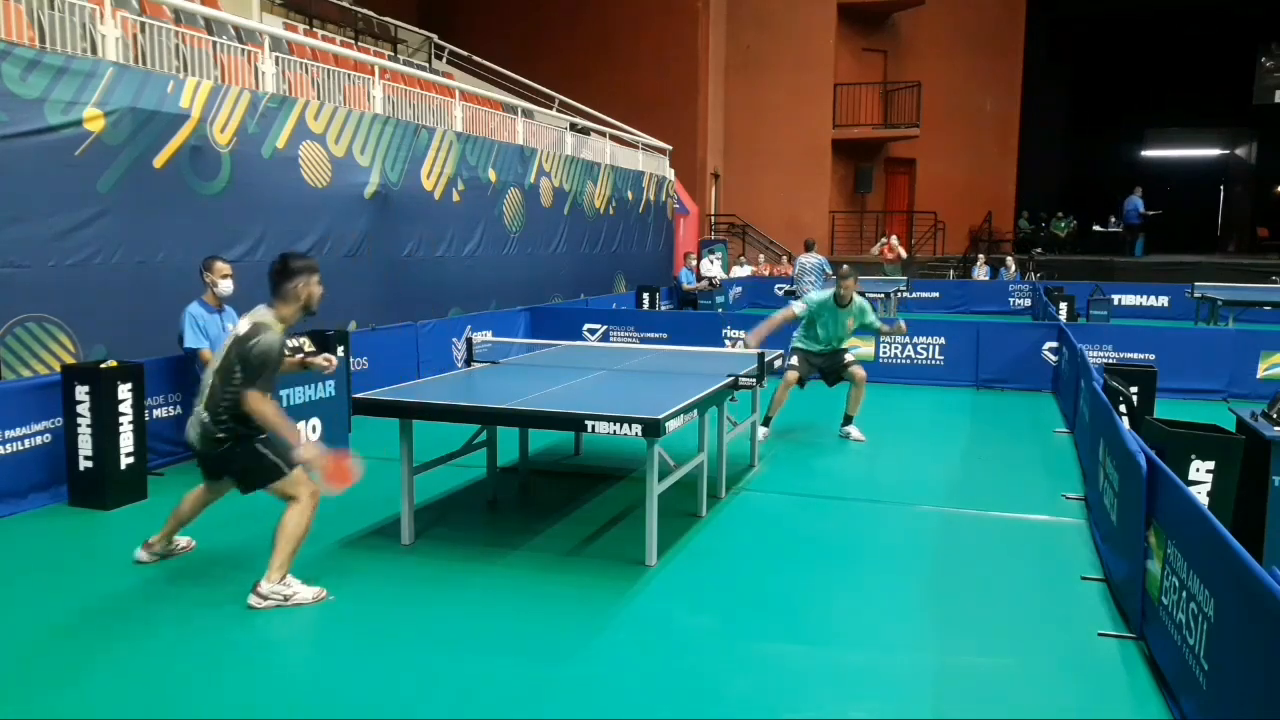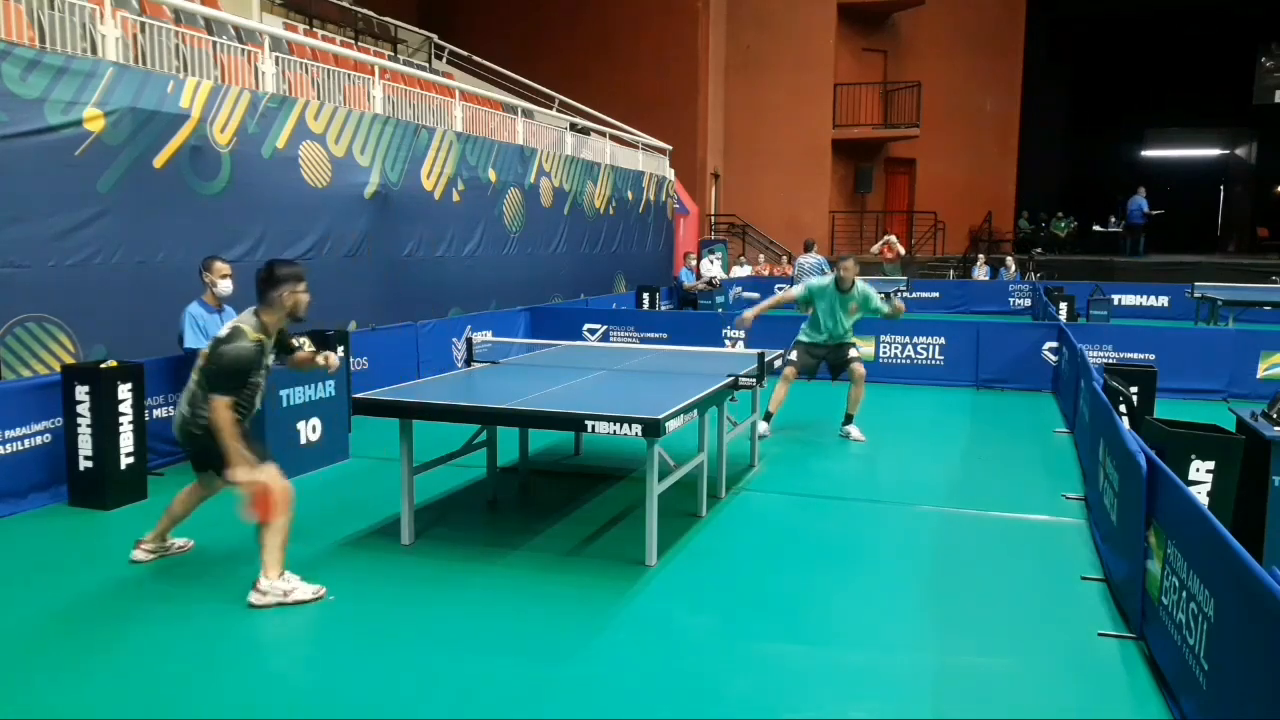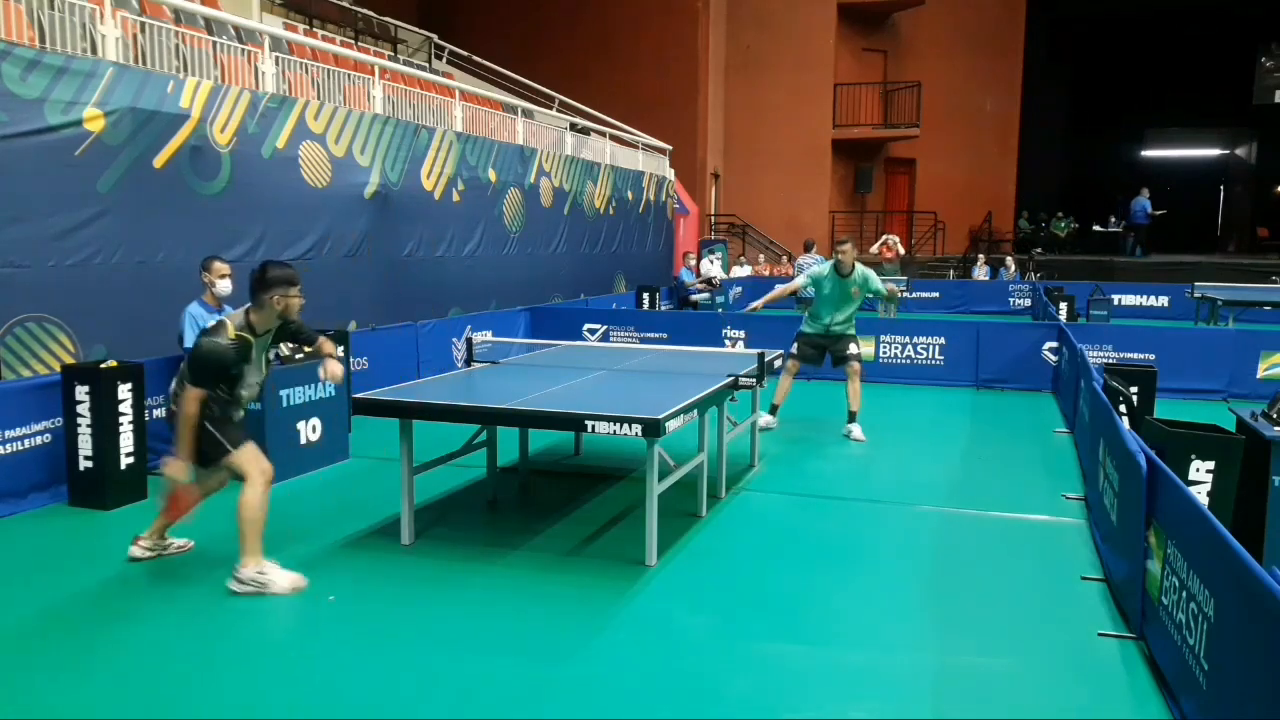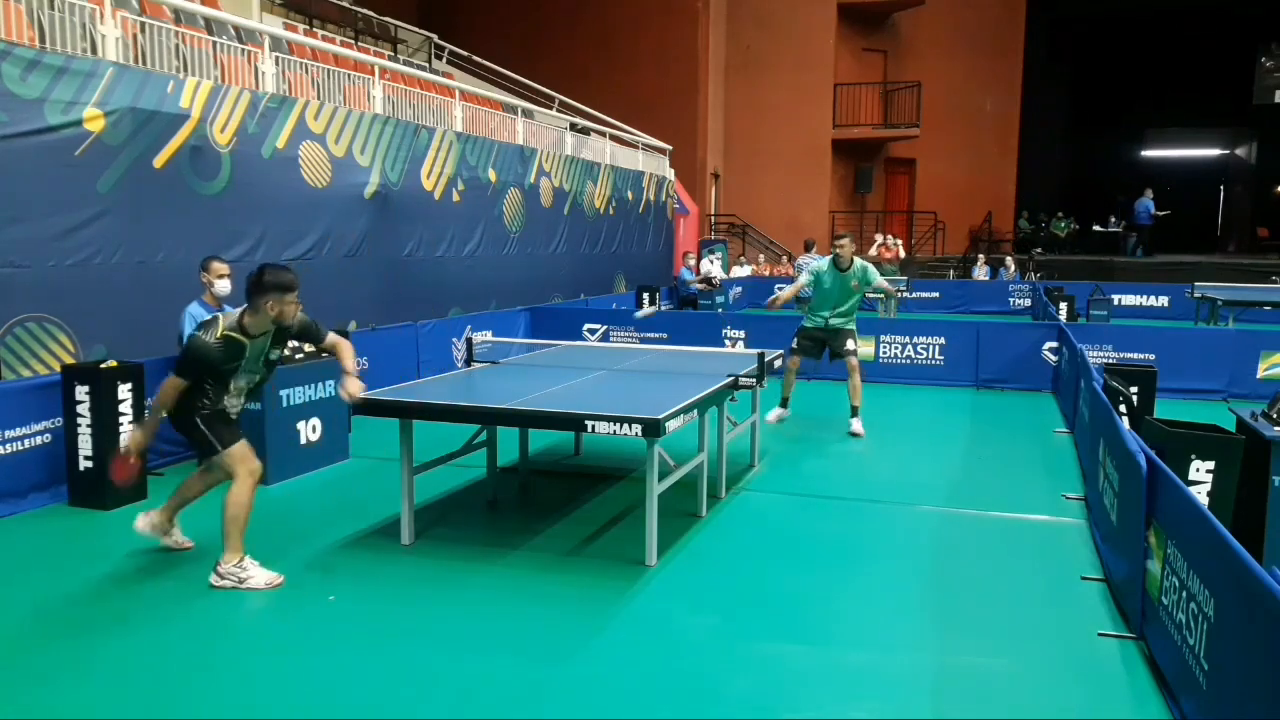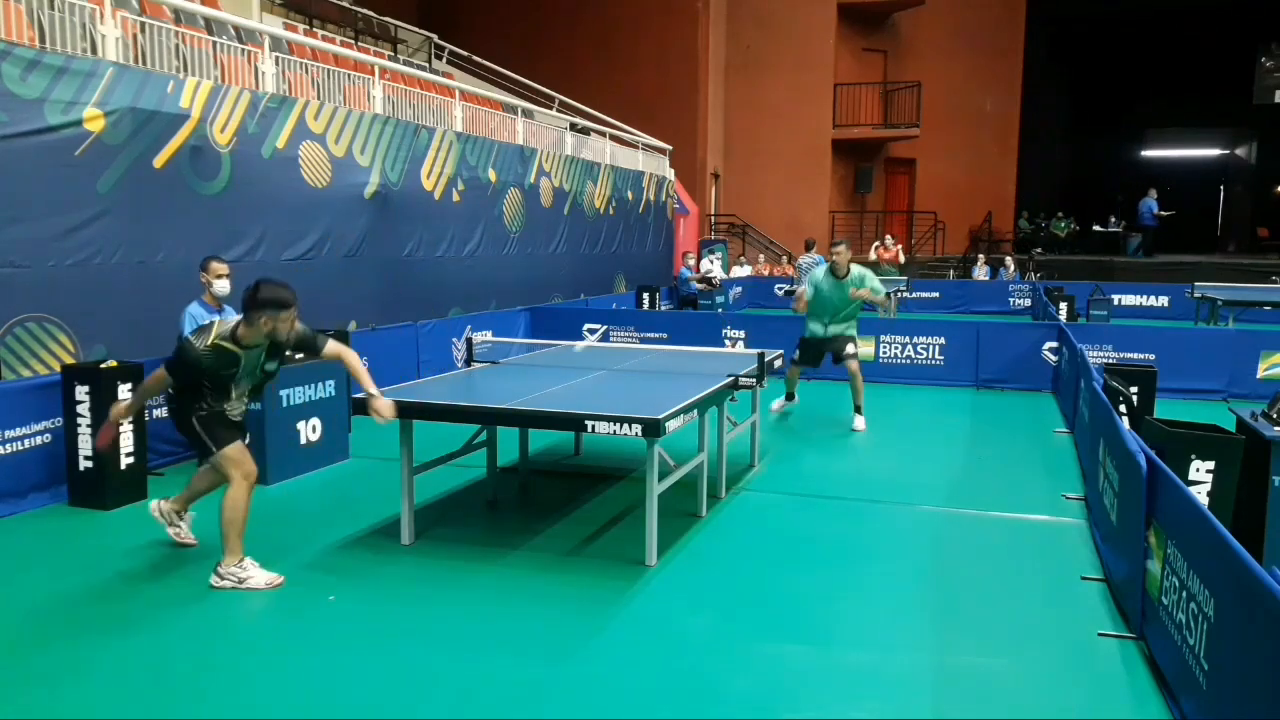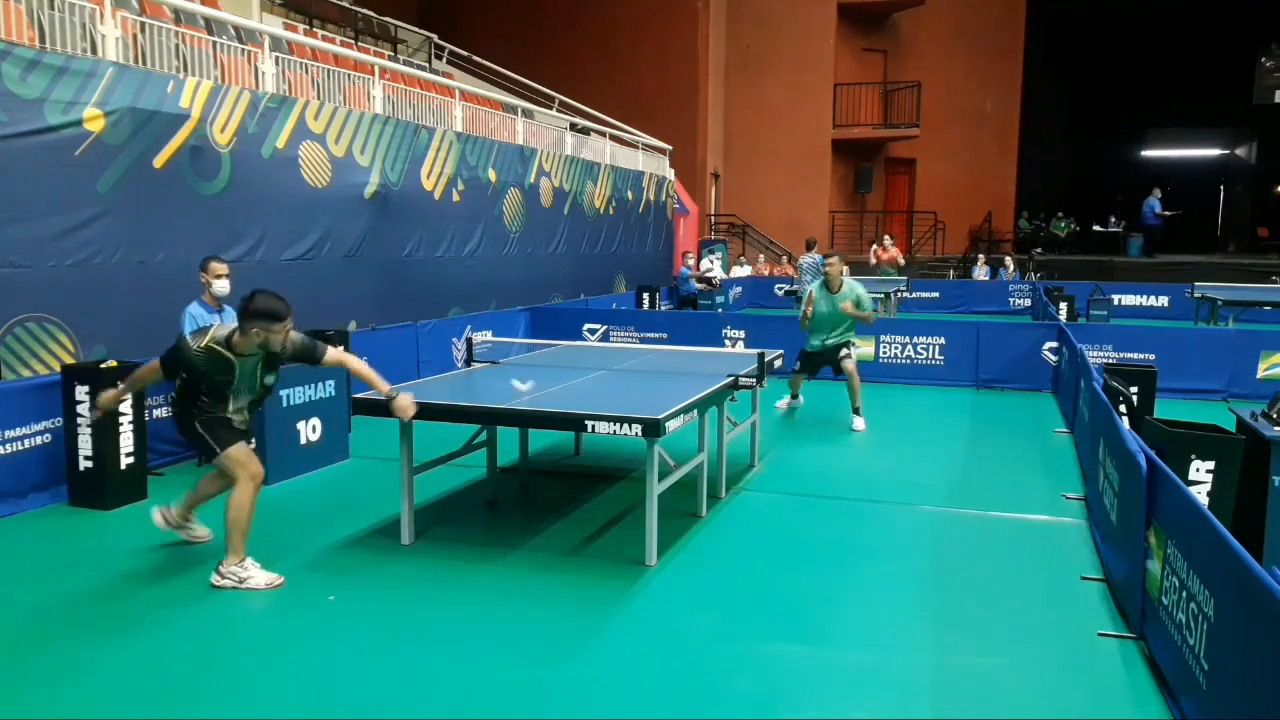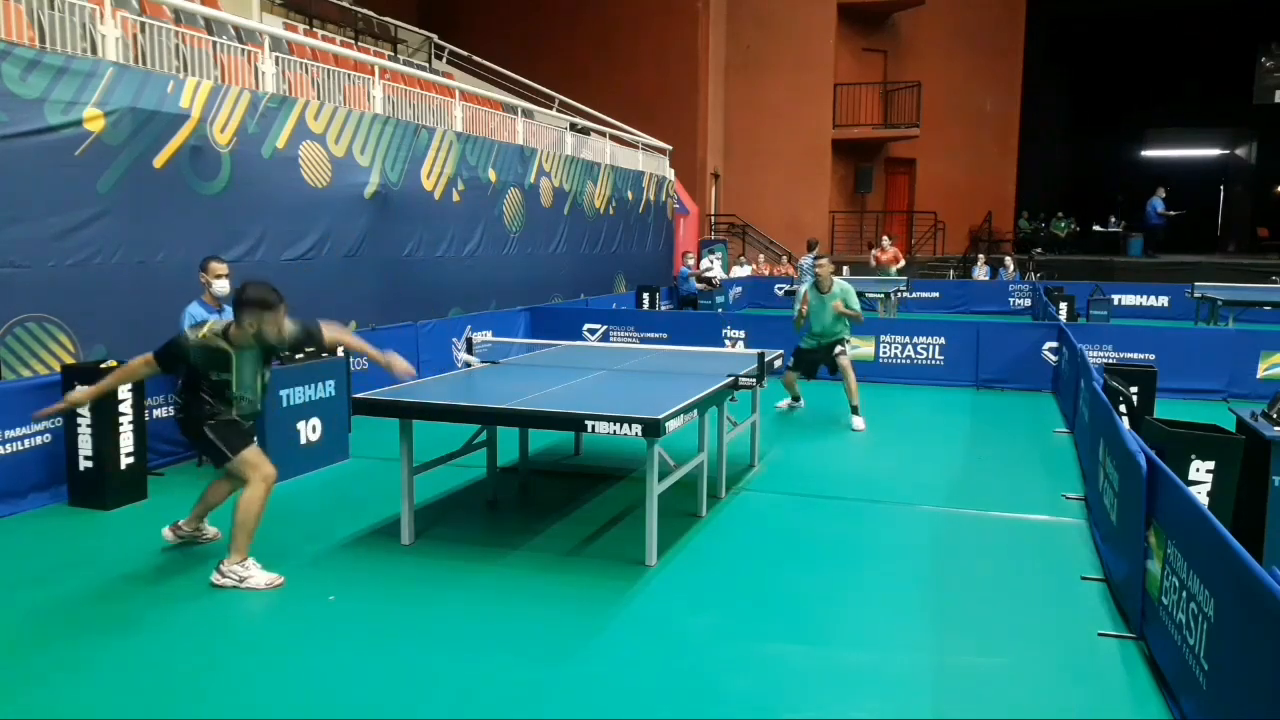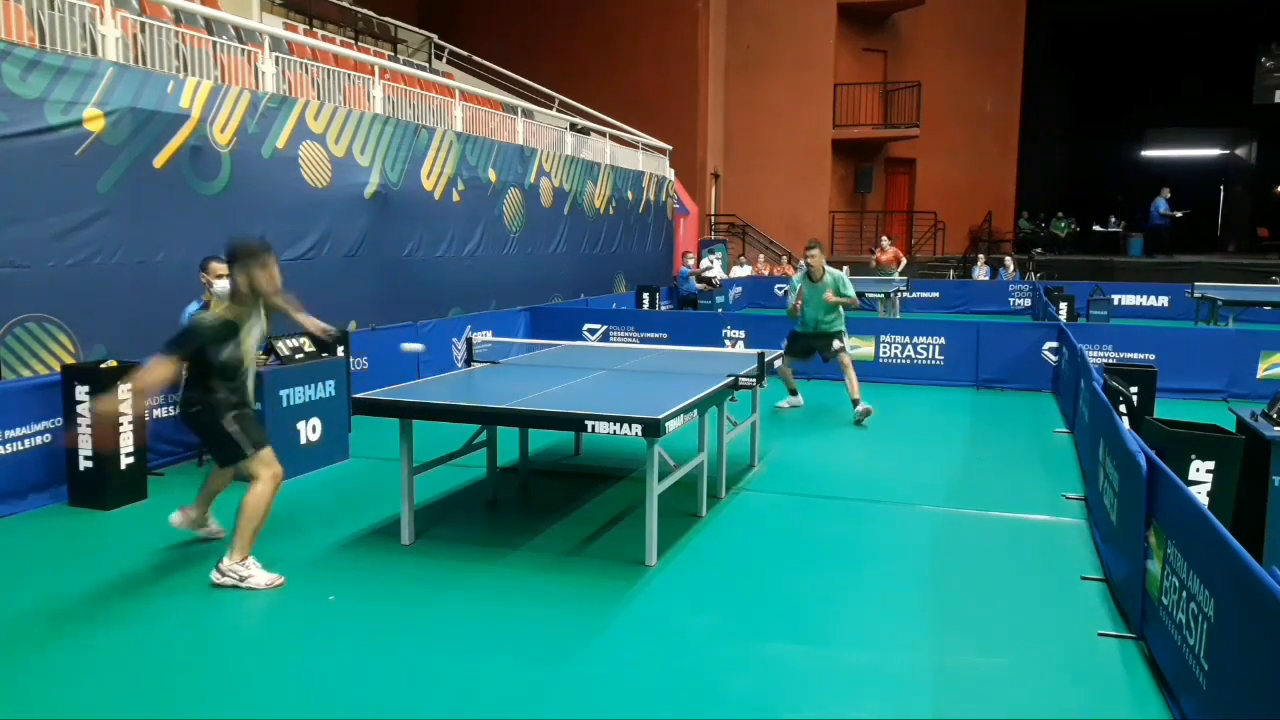
dt=0.1s
person 1, frame 1
left shoulder: (270, 322)
right shoulder: (265, 337)
right elbow: (256, 401)
left wrist: (307, 362)
right wrist: (297, 443)
left hip: (207, 429)
right hip: (229, 432)
left knee: (217, 486)
right knee: (305, 494)
left ankle: (158, 544)
right ankle: (274, 585)
person 1, frame 2
left shoulder: (272, 329)
right shoulder: (241, 345)
left elbow: (292, 356)
right elbow: (218, 407)
left wrist: (318, 358)
right wrist: (237, 462)
left hip: (197, 426)
right hip: (205, 428)
left knee: (208, 483)
right knee: (280, 489)
left ankle: (152, 543)
right ankle: (272, 581)
person 1, frame 3
left shoulder: (283, 322)
right shoulder: (221, 343)
left elbow: (322, 343)
right elbow: (191, 399)
left wrist: (331, 361)
right wrist: (181, 456)
left hip: (220, 412)
right hip: (197, 414)
left knee: (211, 477)
right knee: (259, 472)
left ankle: (150, 540)
right ankle: (252, 568)
person 1, frame 4
left shoulder: (287, 325)
right shoulder: (211, 341)
left elbow: (338, 343)
right elbow: (173, 385)
left wrist: (349, 375)
right wrist: (145, 431)
left hip: (224, 406)
right hip: (194, 408)
left knee: (219, 468)
right knee: (248, 470)
left ankle: (160, 520)
right ankle: (231, 565)
person 1, frame 5
left shoulder: (287, 334)
right shoulder: (205, 346)
left elbow: (340, 351)
right elbow: (163, 376)
left wrist: (374, 394)
right wrist: (130, 406)
left hip: (230, 409)
right hip: (195, 409)
left knee: (225, 468)
right knee: (243, 472)
left ankle: (172, 508)
right ankle: (231, 566)
person 1, frame 6
left shoulder: (287, 345)
right shoulder: (200, 350)
left elbow: (344, 358)
right elbow: (158, 369)
left wrist: (391, 394)
right wrist: (120, 392)
left hip: (236, 415)
right hip: (198, 414)
left knee: (235, 472)
right knee: (250, 474)
left ankle: (177, 514)
right ankle: (233, 567)
person 1, frame 7
left shoulder: (279, 331)
right shoulder: (197, 345)
left elbow: (333, 333)
right elbow: (147, 363)
left wrist: (383, 357)
right wrist: (95, 390)
left hip: (238, 415)
right hip: (202, 418)
left knee: (240, 475)
right knee: (262, 475)
left ankle: (189, 526)
right ankle: (234, 567)
person 1, frame 8
left shoulder: (260, 300)
right shoulder: (211, 324)
right elbow: (165, 365)
left wrist: (300, 316)
left hip: (233, 403)
right hip: (211, 408)
left knee: (234, 460)
right knee: (268, 473)
left ankle: (197, 515)
right ankle: (235, 564)
person 2, frame 1
left shoulder: (861, 306)
right shoulder: (819, 298)
left elbow: (878, 327)
right elbow: (788, 313)
left wrist: (894, 329)
right wrist: (760, 333)
left hip: (835, 349)
right hip: (805, 346)
left knee: (859, 376)
right knee: (789, 379)
left ankle: (847, 425)
right ankle: (764, 426)
person 2, frame 2
left shoulder: (864, 292)
right shoulder: (820, 285)
left elbow: (885, 312)
right elbow: (787, 295)
left wrist: (896, 310)
right wrist: (754, 311)
left hip: (841, 342)
right hip: (811, 339)
left knee: (859, 373)
right knee: (787, 374)
left ankle: (848, 425)
right ankle: (764, 422)
person 2, frame 3
left shoulder: (865, 275)
right shoulder: (820, 271)
left elbow: (888, 296)
right elbow: (791, 286)
left wrist: (893, 292)
right wrist: (763, 300)
left hip: (842, 331)
right hip: (812, 329)
left knee: (854, 369)
right knee: (790, 368)
left ankle: (852, 423)
right ankle: (771, 416)
person 2, frame 4
left shoulder: (864, 269)
right shoulder: (821, 266)
left elbow: (890, 292)
right elbow: (796, 286)
left wrist: (887, 289)
right wrist: (780, 298)
left hip: (843, 325)
right hip: (814, 323)
left knee: (853, 365)
right knee: (792, 364)
left ankle: (855, 418)
right ankle: (783, 408)
person 2, frame 5
left shoulder: (862, 275)
right shoulder: (818, 276)
left elbow: (884, 303)
right elbow: (802, 309)
left wrist: (871, 298)
right wrist: (799, 303)
left hip: (843, 331)
right hip: (816, 331)
left knee: (853, 368)
right knee: (793, 372)
left ankle: (858, 413)
right ankle: (789, 399)
person 2, frame 6
left shoulder: (855, 289)
right shoulder: (813, 290)
left elbow: (870, 318)
right elbow: (804, 326)
left wrist: (853, 313)
right wrist: (806, 315)
left hip: (841, 340)
right hip: (815, 344)
left knee: (850, 369)
right knee: (794, 380)
left ankle: (857, 415)
right ankle: (795, 398)
person 2, frame 7
left shoulder: (844, 288)
right shoulder: (804, 292)
left elbow: (859, 317)
right elbow: (797, 326)
left wrist: (843, 311)
right wrist: (801, 315)
left hip: (835, 339)
right hip: (809, 342)
left knee: (845, 366)
right knee: (788, 378)
left ankle: (856, 415)
right ankle: (796, 400)
person 2, frame 8
left shoulder: (837, 277)
right shoulder: (797, 281)
left elbow: (854, 302)
right elbow: (792, 316)
left wrist: (836, 300)
right wrist: (795, 307)
left hip: (832, 329)
right hip: (805, 330)
left knee: (845, 361)
right knee: (782, 364)
left ankle: (858, 406)
right ankle: (794, 397)
